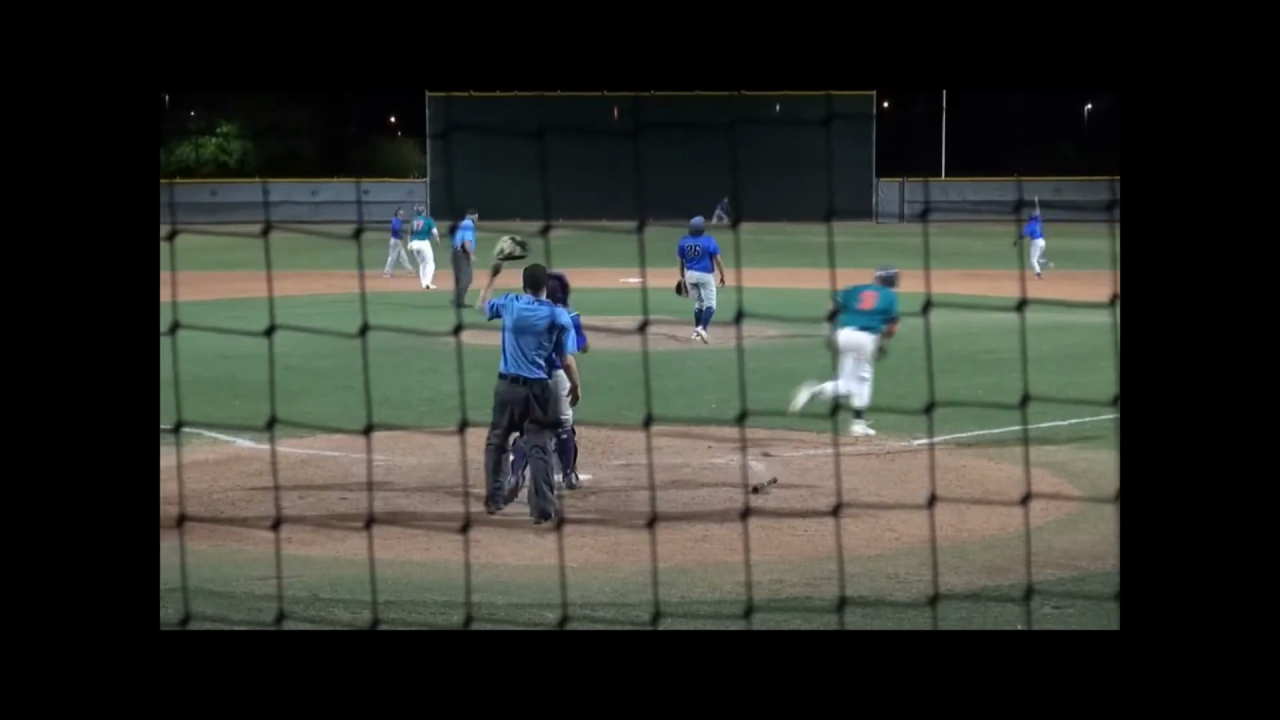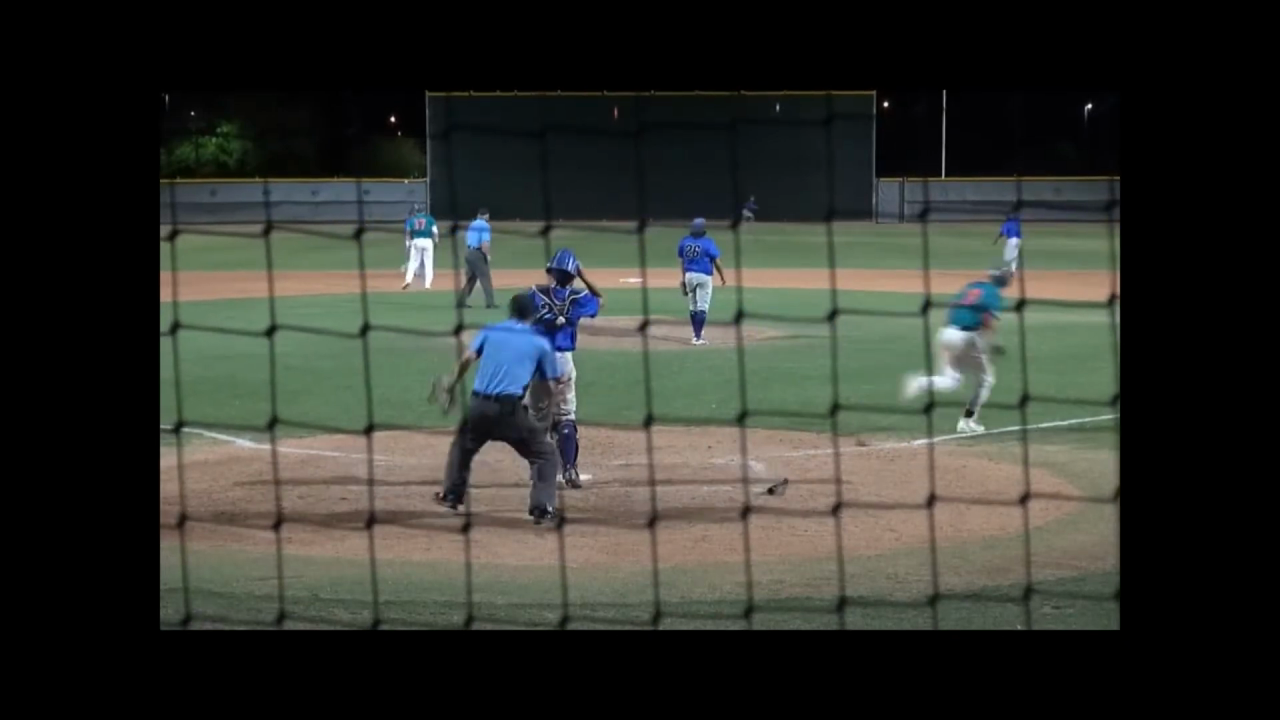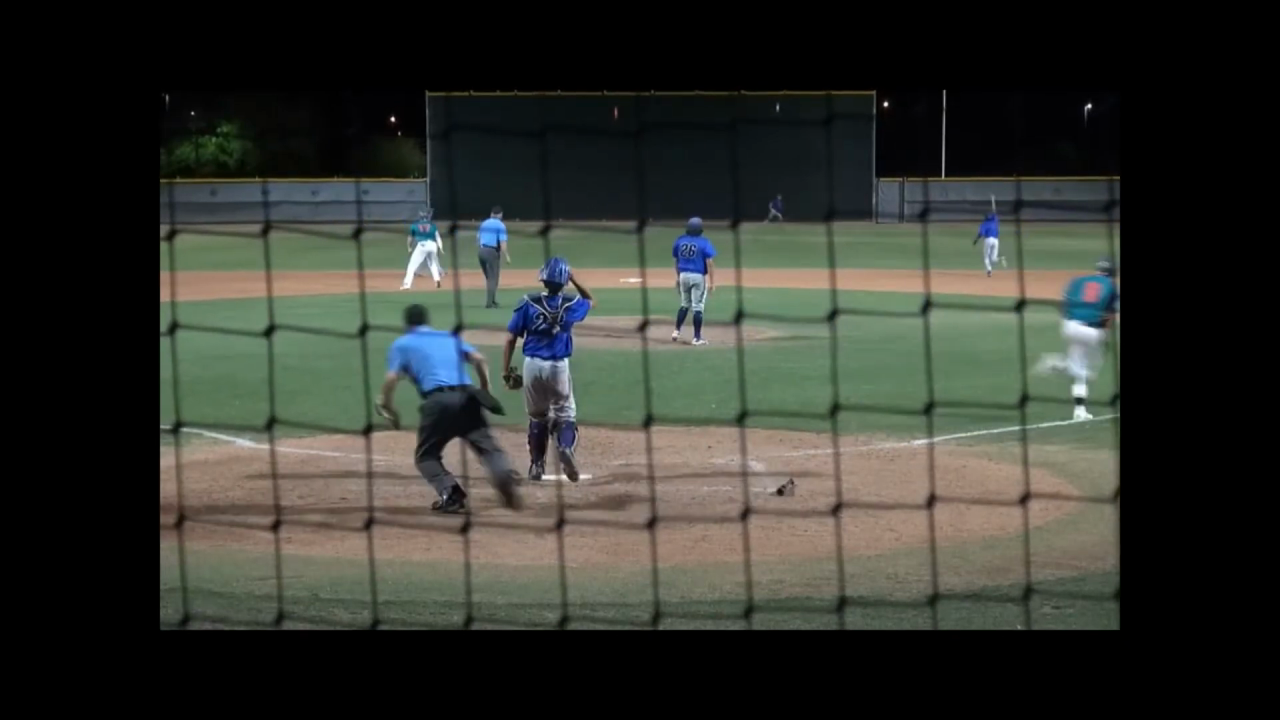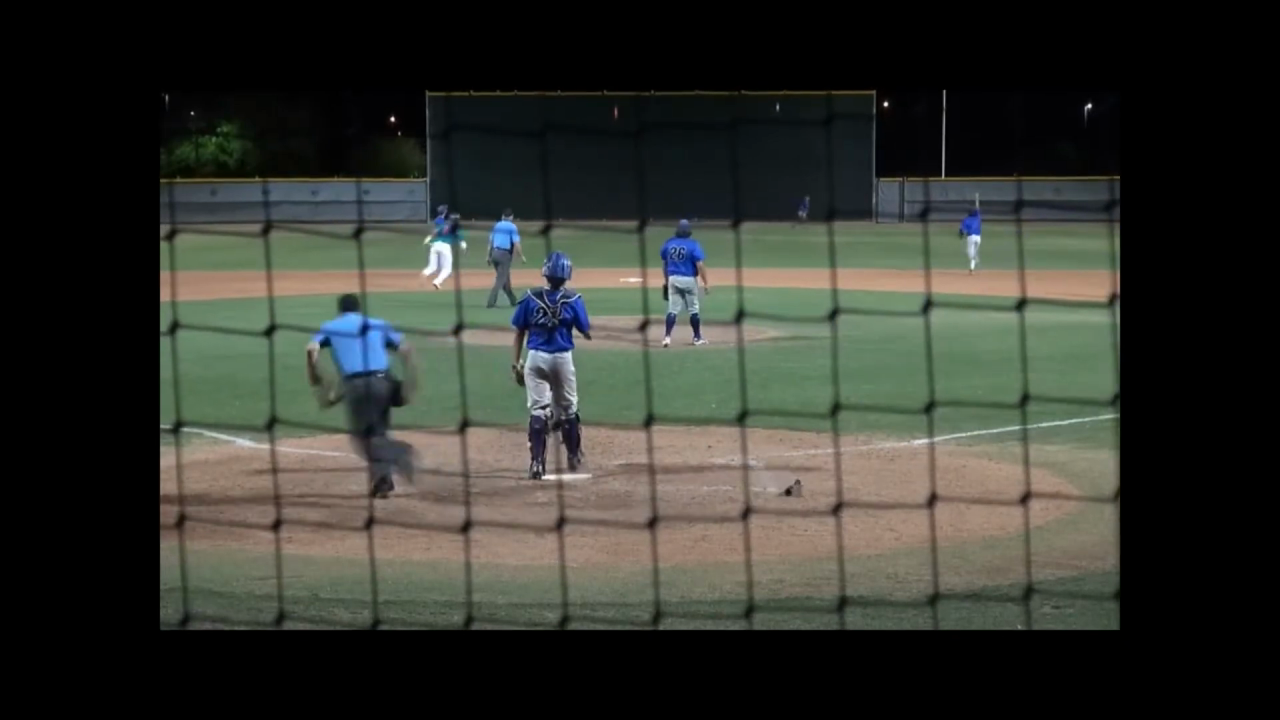
dt=0.3s
person 1, frame 1
right shoulder: (568, 316)
right elbow: (584, 348)
right hip: (556, 376)
right knee: (564, 426)
left ankle: (517, 476)
right ankle: (569, 476)
person 1, frame 2
left shoulder: (536, 294)
right shoulder: (579, 297)
right elbow: (600, 300)
right wrist: (583, 277)
right hip: (563, 361)
left knee: (538, 413)
right knee: (565, 417)
right ankle: (569, 470)
person 1, frame 3
left shoulder: (528, 303)
right shoulder: (572, 303)
left elbow: (511, 340)
right elbow: (591, 301)
left wrist: (507, 371)
right wrist: (574, 281)
left hip: (533, 365)
right hip: (559, 366)
left knee: (537, 416)
right knee: (565, 417)
left ankle: (537, 466)
right ankle: (566, 449)
person 1, frame 4
left shoulder: (530, 298)
right shoulder: (573, 300)
left elbow: (519, 333)
right elbow: (587, 334)
left wrist: (516, 363)
left hip: (536, 358)
right hip: (562, 359)
left knee: (538, 411)
right knee: (568, 410)
left ankle: (537, 463)
right ankle: (573, 456)
person 2, frame 1
left shoulder: (508, 304)
right shoulder: (558, 315)
left elbow: (483, 305)
right elbow: (567, 360)
left wrist: (493, 275)
right wrist: (576, 386)
left hip: (507, 387)
right hip: (537, 389)
left knee: (496, 442)
right knee: (539, 449)
left ankle: (494, 499)
right ankle: (543, 508)
person 2, frame 2
left shoulder: (490, 331)
right shoulder: (540, 343)
left elbow: (468, 359)
right elbow: (549, 384)
left wrist: (453, 383)
left hip: (480, 404)
right hip: (509, 408)
left knee: (462, 445)
right knee: (545, 454)
left ankle: (452, 494)
right ankle: (543, 506)
person 2, frame 3
left shoulder: (401, 344)
right shoulder: (449, 337)
left elbow: (392, 378)
right elbow: (478, 359)
left wrist: (385, 403)
right wrist: (485, 388)
left hip: (438, 401)
right hip: (465, 397)
left knee: (426, 456)
right knee: (486, 446)
left ankle: (452, 496)
right ankle: (504, 475)
person 2, frame 4
left shoulder: (331, 327)
right shoulder: (379, 325)
left elbow: (312, 349)
right elbow: (405, 350)
left wrist: (314, 378)
right wrist: (410, 378)
left hip: (357, 384)
right hip: (383, 381)
left knee: (363, 434)
right knee: (376, 431)
right ankle: (382, 479)
